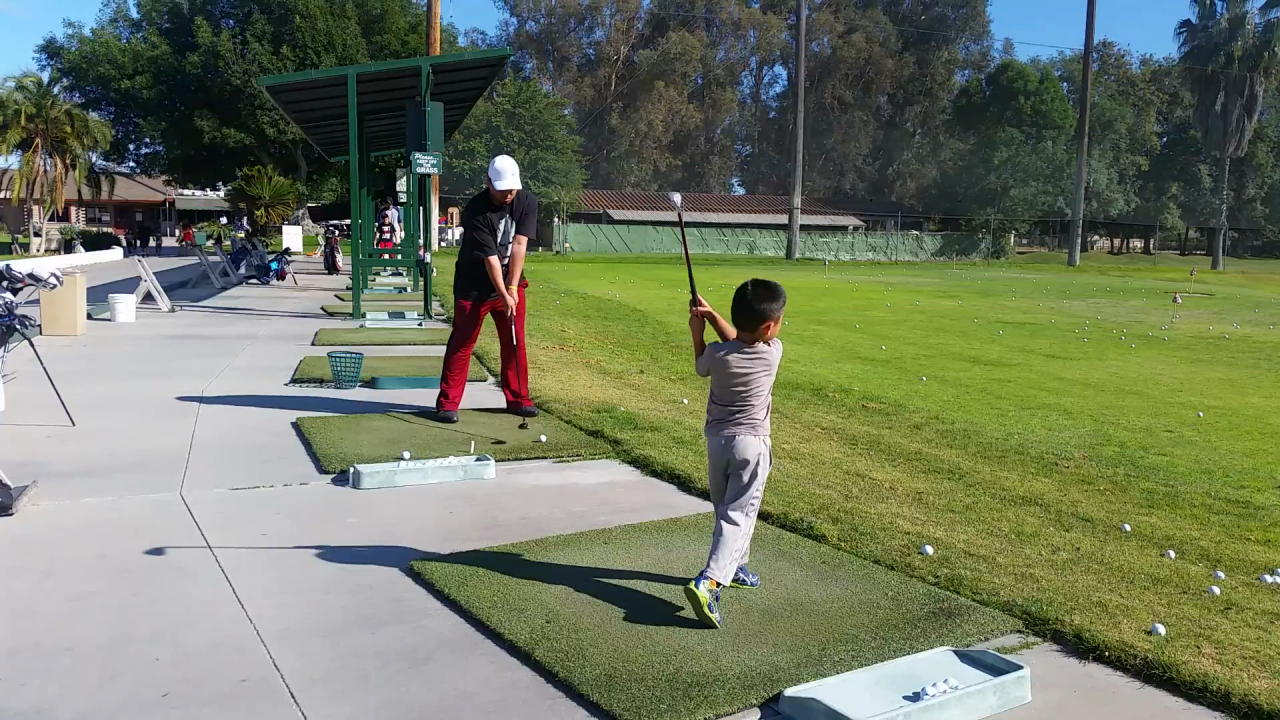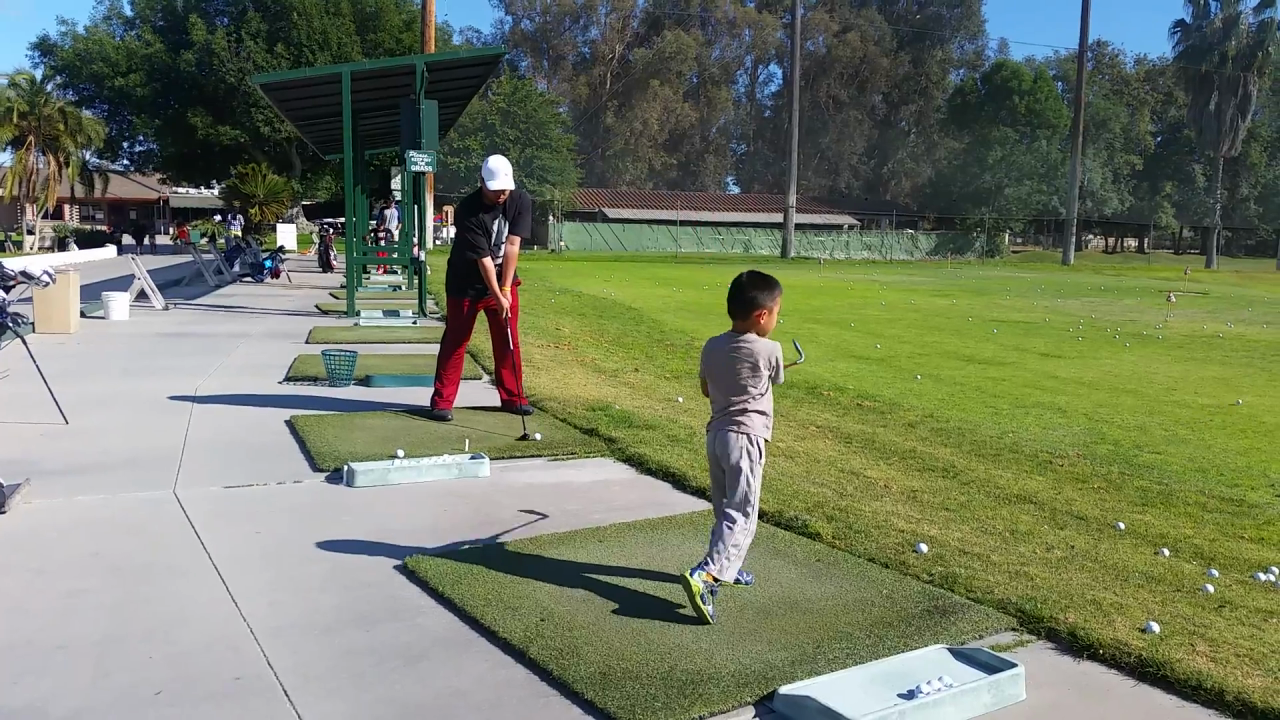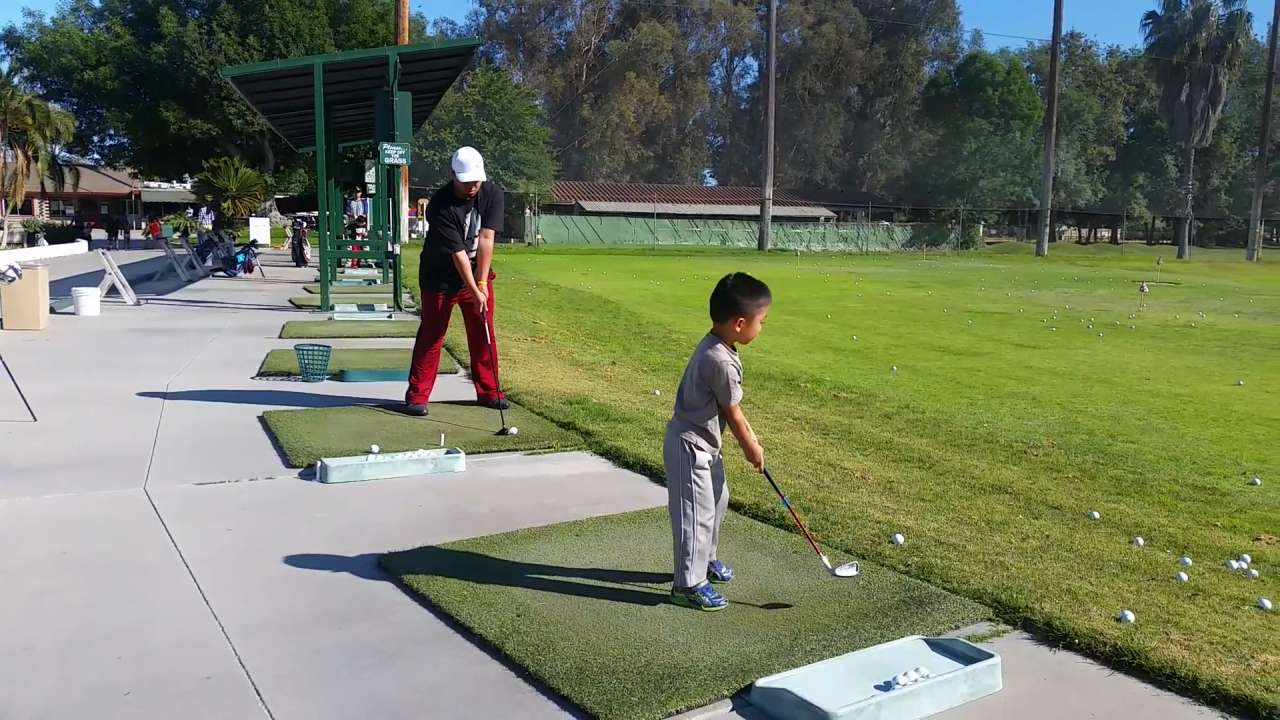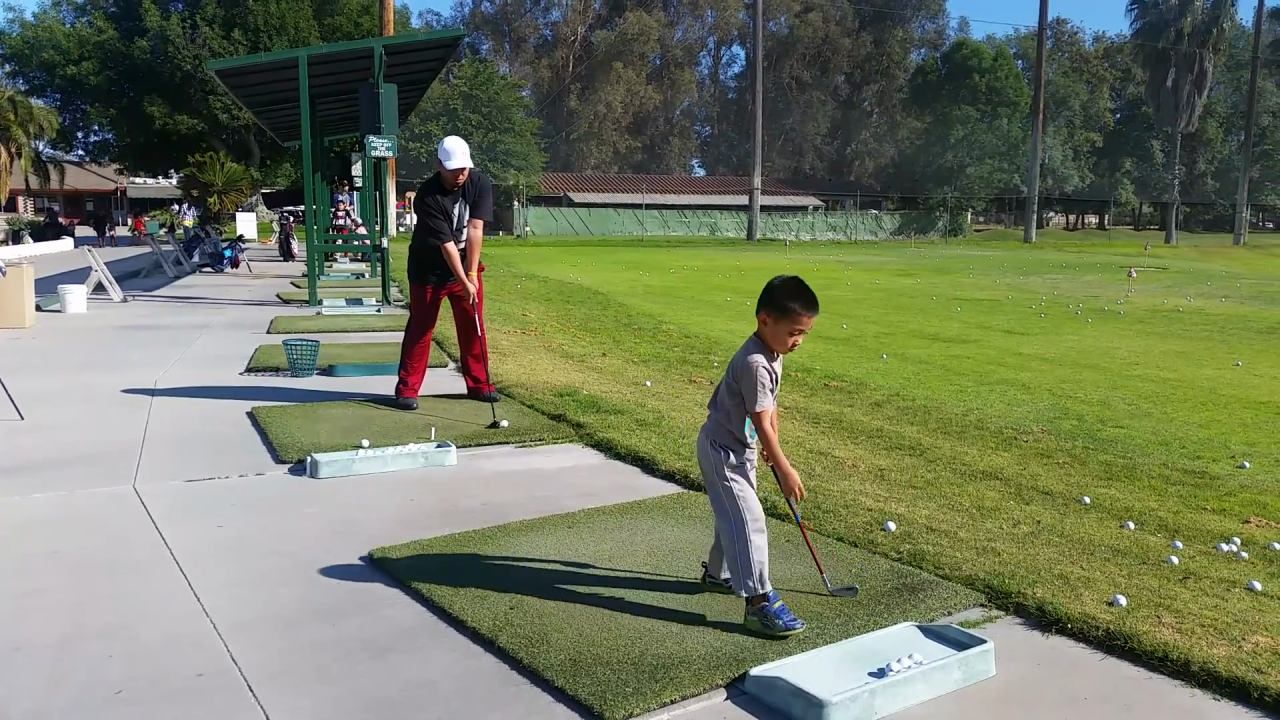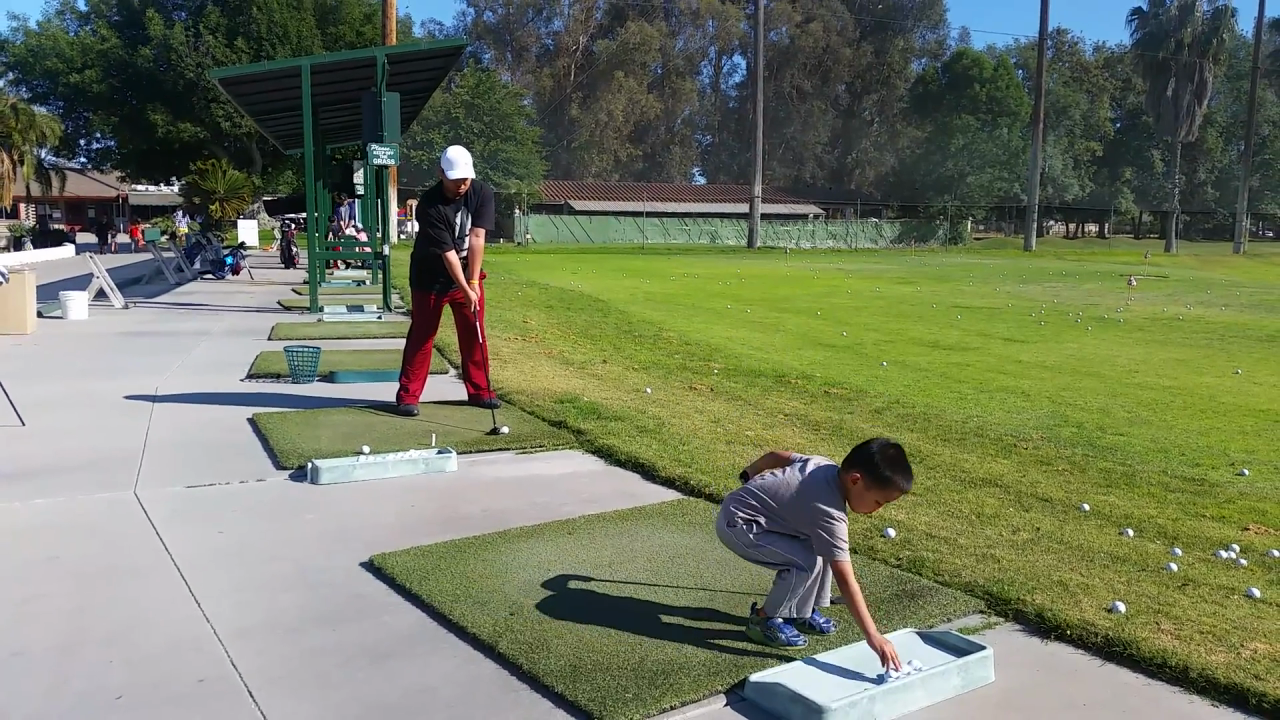
dt=0.7s
person 1, frame 1
left shoulder: (717, 356)
right shoulder: (774, 351)
left elbow: (701, 366)
left wrist: (697, 330)
right wrist: (712, 315)
left hip: (718, 440)
right hip: (752, 445)
left knee: (725, 509)
right knee: (739, 515)
left ankle: (729, 567)
right ankle: (709, 581)
person 1, frame 2
left shoulder: (712, 347)
right shoulder: (771, 351)
left hip: (717, 434)
right hip: (744, 440)
left knee: (727, 509)
right knee: (741, 514)
left ankle: (726, 566)
right ankle: (706, 574)
person 1, frame 3
left shoulder: (713, 346)
right shoulder: (723, 362)
left elbow: (729, 406)
right elbow: (731, 413)
left wrist: (749, 433)
right wrist: (751, 448)
left hip: (701, 442)
right hip: (690, 445)
left knee: (716, 502)
right knee: (696, 513)
left ankle: (703, 559)
right ankle: (689, 584)
person 1, frame 4
left shoulder: (769, 353)
right shoulder: (755, 363)
left elbow: (768, 408)
right elbow: (761, 424)
left wrist: (771, 449)
right wrist: (785, 470)
left hip: (742, 446)
right hip: (723, 449)
left knee: (736, 516)
right knee: (748, 521)
left ankle: (719, 573)
right ankle: (760, 602)
person 1, frame 5
left shoulder: (825, 465)
right shoulder: (830, 513)
left elbow: (776, 456)
right elbow: (845, 581)
left wrist: (749, 475)
right wrist: (873, 635)
left hip: (741, 504)
right hip: (736, 524)
left knee: (823, 549)
right knee: (807, 562)
left ankle: (802, 610)
right ankle: (765, 620)
person 2, frame 1
left shoulder: (527, 202)
right shoulder: (475, 211)
left elbow: (519, 245)
right elbow: (490, 258)
left wrist: (513, 288)
right wrist: (504, 294)
left hip: (510, 283)
right hip: (474, 286)
left knee: (515, 342)
right knee: (462, 342)
left ankle: (517, 398)
right ankle: (447, 402)
person 2, frame 2
left shoulder: (521, 201)
right shoulder: (468, 211)
left elbow: (512, 245)
right elbow: (483, 258)
left wrist: (506, 289)
right wrist: (497, 296)
left hip: (504, 281)
right hip: (466, 284)
left knee: (508, 340)
right knee: (456, 340)
left ankle: (512, 397)
right ankle: (442, 400)
person 2, frame 3
left shoulder: (493, 193)
right shoulder: (439, 205)
left elbow: (486, 239)
right elbow: (457, 252)
left wrist: (482, 283)
right wrist: (474, 290)
left hip: (478, 273)
right hip: (440, 277)
left knee: (484, 333)
right knee: (431, 335)
left ankle: (488, 391)
right ankle: (417, 395)
person 2, frame 4
left shoulder: (480, 184)
right shoulder: (427, 196)
left elbow: (475, 229)
right elbow: (446, 243)
left wrist: (472, 274)
right wrist: (464, 281)
left hip: (467, 266)
right hip: (429, 270)
left knee: (473, 326)
right knee: (420, 328)
left ankle: (478, 384)
right ankle: (407, 389)
person 2, frame 5
left shoulder: (482, 193)
right shoulder: (429, 205)
left elbow: (477, 238)
right elbow: (447, 252)
left wrist: (474, 282)
right wrist: (465, 290)
left hip: (468, 273)
right hip: (430, 278)
left knee: (474, 332)
right knee: (422, 335)
left ankle: (479, 390)
right ankle: (408, 395)
